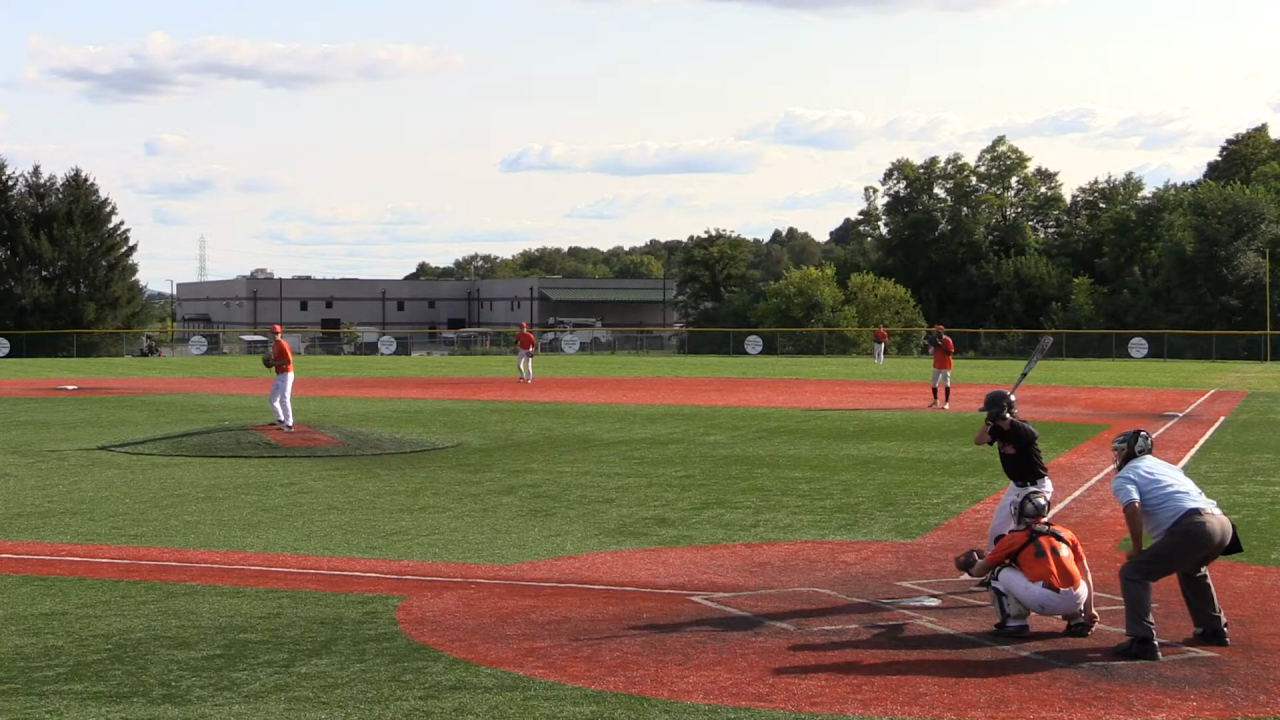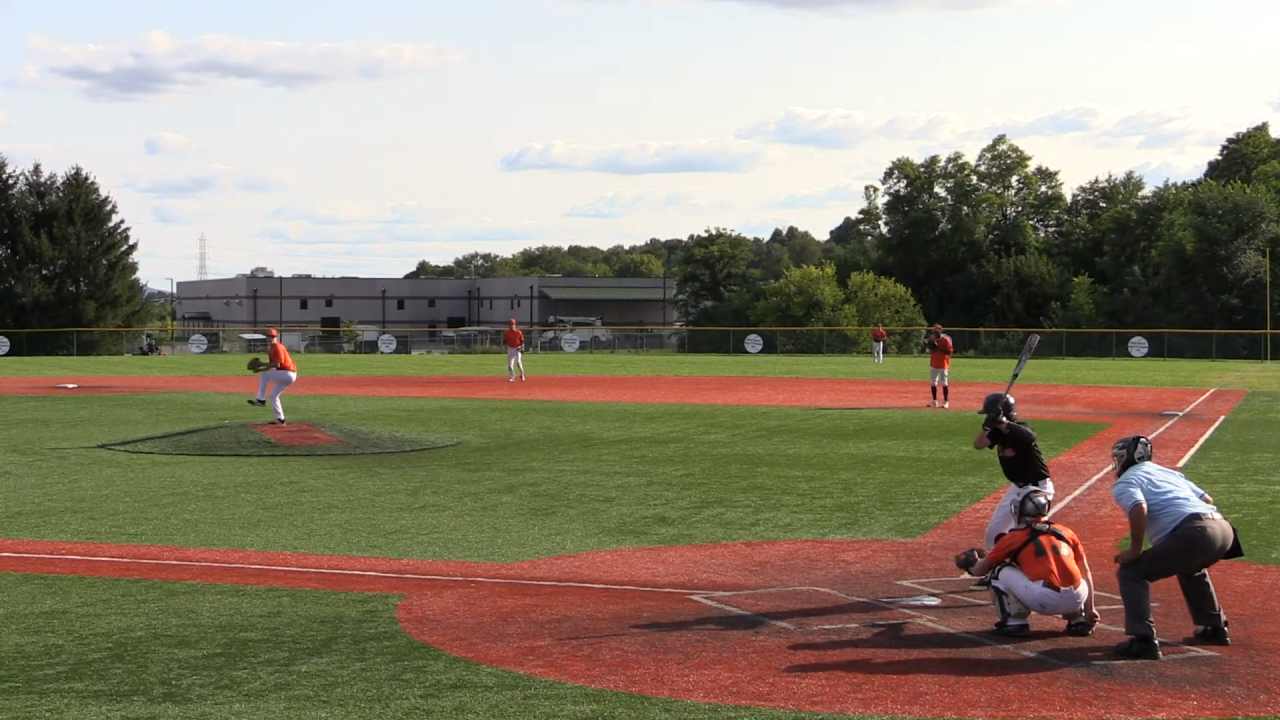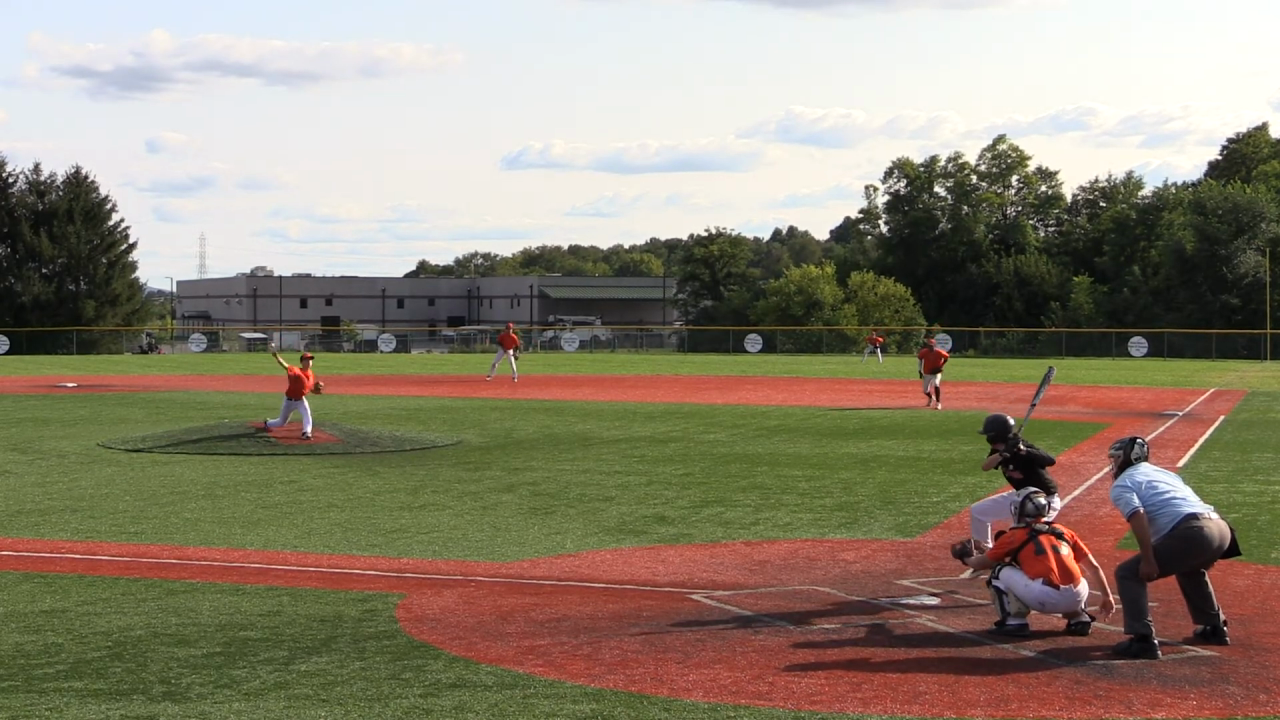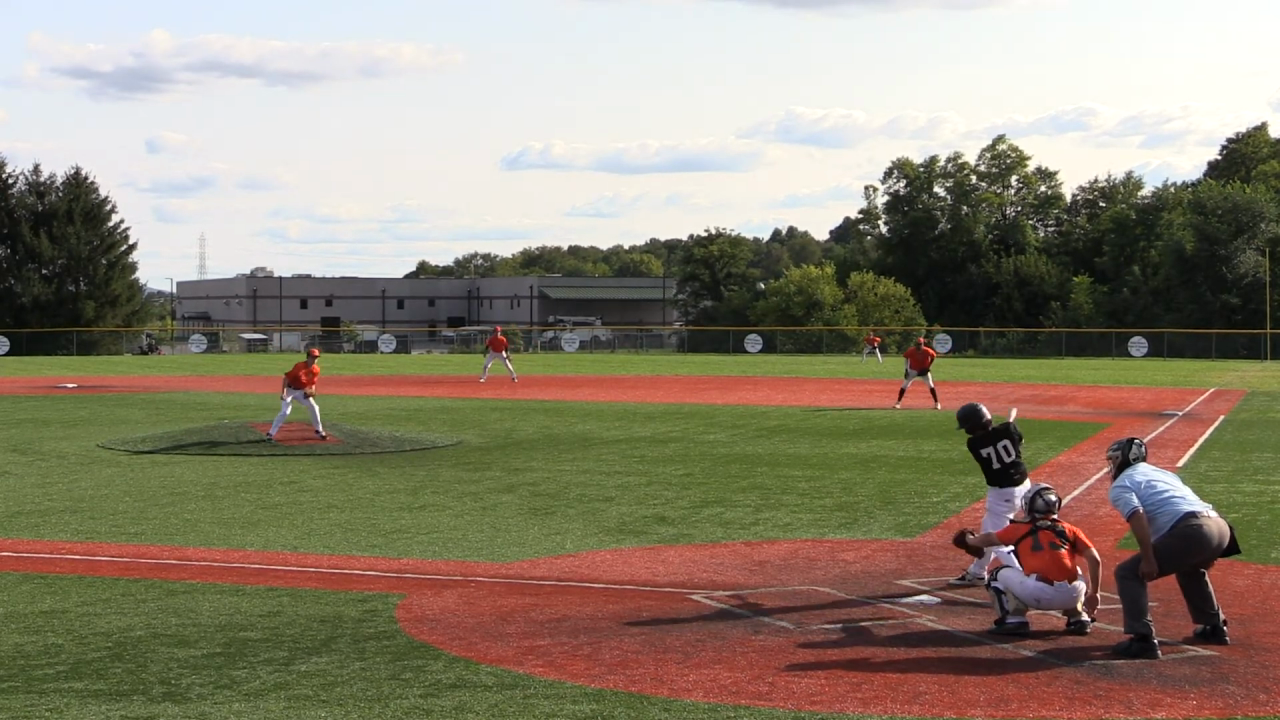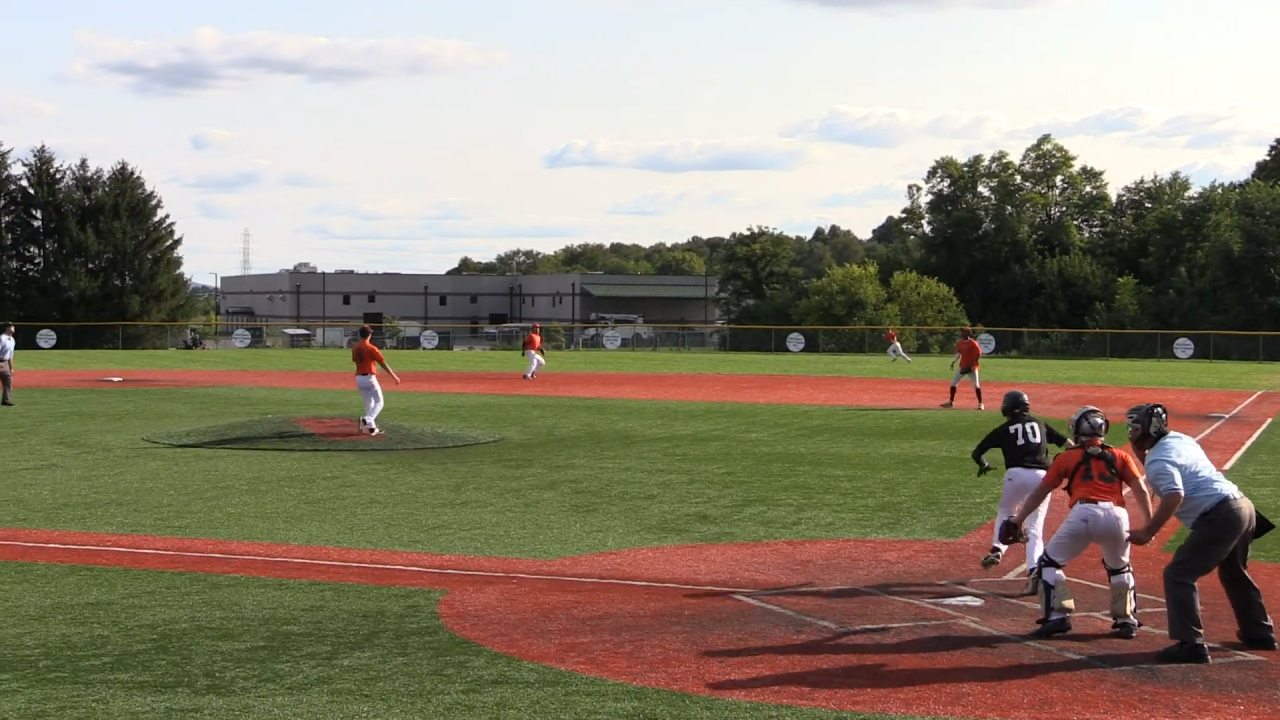
dt=0.7s
person 1, frame 1
left shoulder: (1123, 477)
right shoulder: (1168, 467)
left elbow: (1133, 508)
left wrist: (1137, 548)
left hip: (1194, 528)
right hip: (1222, 523)
left knee: (1133, 572)
right knee: (1191, 570)
left ankle: (1143, 642)
right ankle: (1214, 629)
person 1, frame 2
left shoulder: (1125, 483)
right shoulder: (1170, 472)
left elbow: (1139, 509)
left wrist: (1135, 549)
left hip: (1195, 533)
right hip: (1223, 528)
left knee: (1130, 572)
right knee: (1189, 567)
left ankle: (1144, 641)
right ankle: (1214, 628)
person 1, frame 3
left shoulder: (1121, 485)
right shoulder: (1166, 473)
left elbow: (1138, 516)
left wrist: (1148, 560)
right wrist: (1206, 554)
left hip: (1193, 533)
right hip: (1221, 528)
left knee: (1127, 573)
right knee: (1190, 569)
left ankle: (1143, 640)
right ankle: (1215, 628)
person 1, frame 4
left shoulder: (1120, 486)
right shoulder: (1164, 473)
left elbow: (1137, 516)
left wrist: (1148, 559)
right wrist: (1206, 553)
left hip: (1191, 532)
right hip: (1220, 527)
left knee: (1128, 573)
right knee: (1189, 567)
left ankle: (1143, 640)
right ankle: (1214, 627)
person 1, frame 5
left shoulder: (1158, 460)
right shoulder: (1179, 439)
left elbow: (1173, 497)
left wrist: (1147, 532)
right wrist: (1141, 452)
left hip: (1218, 517)
right hip: (1241, 506)
left knee: (1178, 574)
right knee: (1234, 574)
left ankle: (1191, 645)
right ankle: (1260, 632)
person 2, frame 1
left shoulder: (1021, 427)
right shoulder: (999, 428)
left elbow: (1033, 435)
right elbow: (978, 440)
left wrist: (1006, 418)
right wrist: (989, 421)
left hip: (1036, 488)
right hip: (1016, 487)
right knee: (995, 532)
person 2, frame 2
left shoulder: (1020, 429)
right shoulder: (998, 431)
left elbow: (1030, 437)
right elbow: (978, 445)
left wrist: (1003, 422)
right wrist: (987, 426)
left hip: (1037, 489)
right hip: (1018, 487)
right knee: (993, 531)
person 2, frame 3
left shoulder: (1024, 452)
right shoulder: (999, 451)
left elbow: (1051, 461)
right elbow: (985, 467)
left wrist: (1022, 451)
right wrist: (1002, 455)
right knee: (978, 512)
person 2, frame 4
left shoulder: (973, 444)
right shoulder: (1009, 429)
left hip: (1002, 493)
right hip: (1023, 487)
right knee: (989, 530)
right ankle: (976, 573)
person 2, frame 5
left shoulder: (1001, 430)
right shoulder: (1041, 425)
left elbow: (976, 453)
right elbow: (1068, 444)
left wrist: (983, 465)
left hip: (1016, 475)
right hip: (1041, 477)
left knee: (1005, 513)
right knee: (1034, 531)
left ankle: (997, 550)
right ankle: (1034, 572)
person 3, frame 1
left shoulder: (1015, 538)
right shoulder: (1066, 533)
left elbow: (979, 571)
right elbow: (1085, 573)
left wrist: (971, 566)
right wrist: (1089, 610)
left hip: (1045, 601)
right hip: (1076, 600)
left knee: (999, 572)
left ankle: (1015, 624)
right ankle: (1078, 621)
person 3, frame 2
left shoulder: (1015, 537)
right shoulder: (1066, 532)
left elbow: (980, 570)
right elbow: (1085, 572)
left wrist: (970, 565)
right wrist: (1089, 609)
left hip: (1045, 600)
right hip: (1076, 598)
left knee: (1000, 571)
left ankle: (1015, 623)
right ankle: (1078, 620)
person 3, frame 3
left shoulder: (1014, 535)
right shoulder: (1064, 532)
left elbow: (980, 564)
right elbow: (1093, 567)
left wrist: (967, 559)
right wrist: (1107, 596)
left hip: (1044, 598)
right hip: (1077, 596)
left knee: (1000, 572)
left ankle: (1015, 622)
right ankle: (1079, 619)
person 3, frame 4
left shoulder: (1018, 529)
right shoulder: (1070, 530)
left elbow: (989, 539)
right elbow: (1095, 560)
left wrist: (971, 540)
right wrist: (1093, 593)
left hip: (1039, 593)
right hip: (1073, 594)
left knee: (999, 575)
left ankle: (1015, 620)
right ankle: (1080, 619)
person 3, frame 5
left shoulder: (1067, 457)
right shoulder: (1120, 455)
left elbow: (1041, 491)
right elbow: (1140, 489)
left wrist: (1018, 518)
right wrist: (1149, 522)
left hip: (1083, 514)
right hip: (1117, 515)
left knee: (1050, 563)
right knee: (1119, 567)
left ankle: (1058, 617)
right ankle: (1125, 621)
